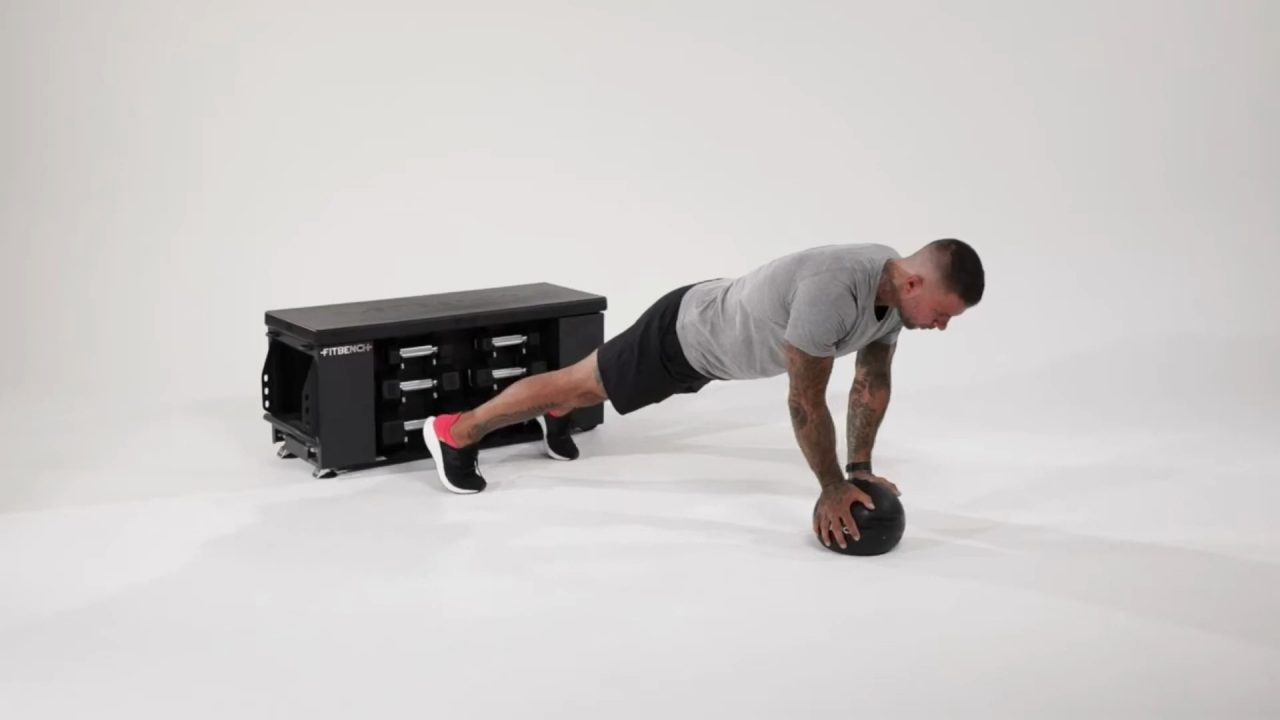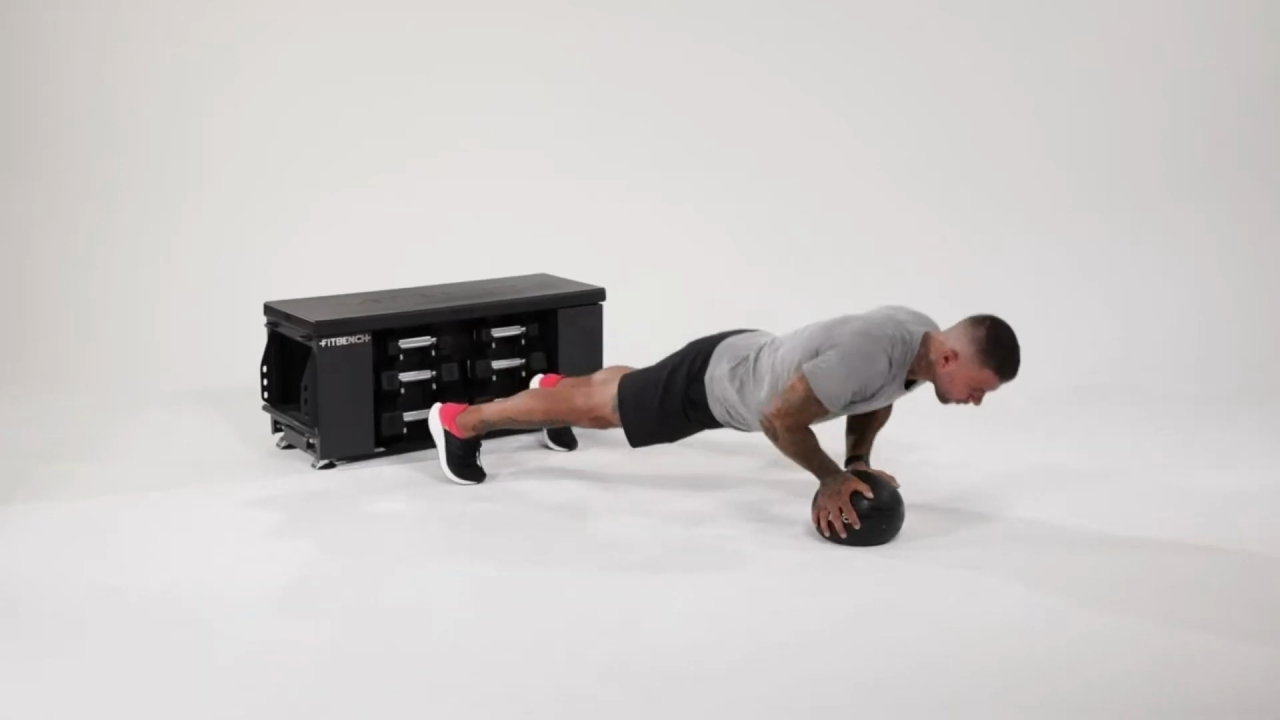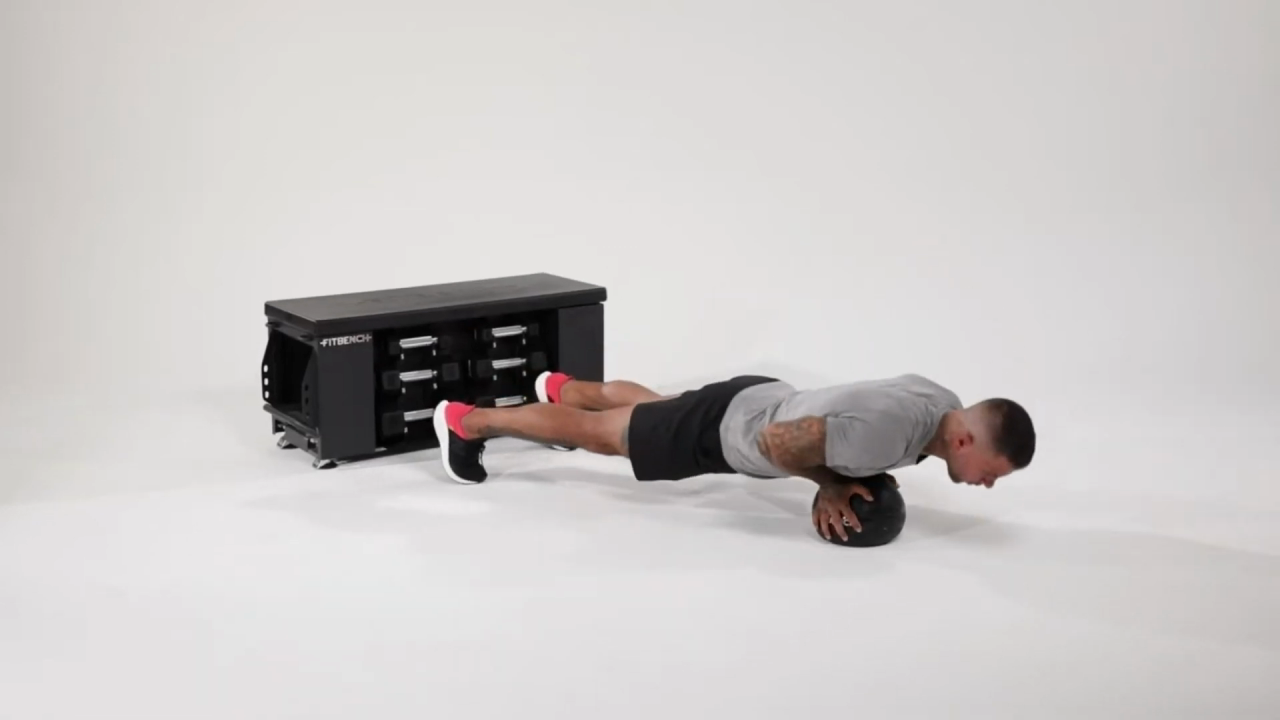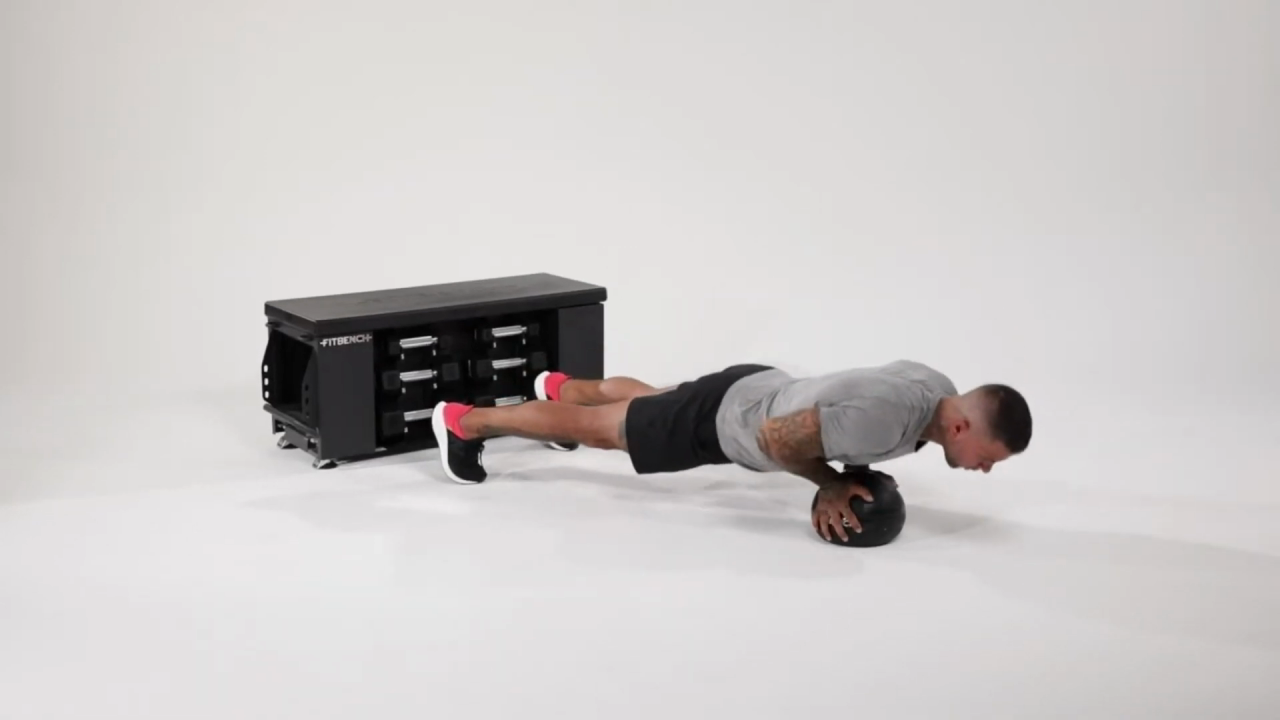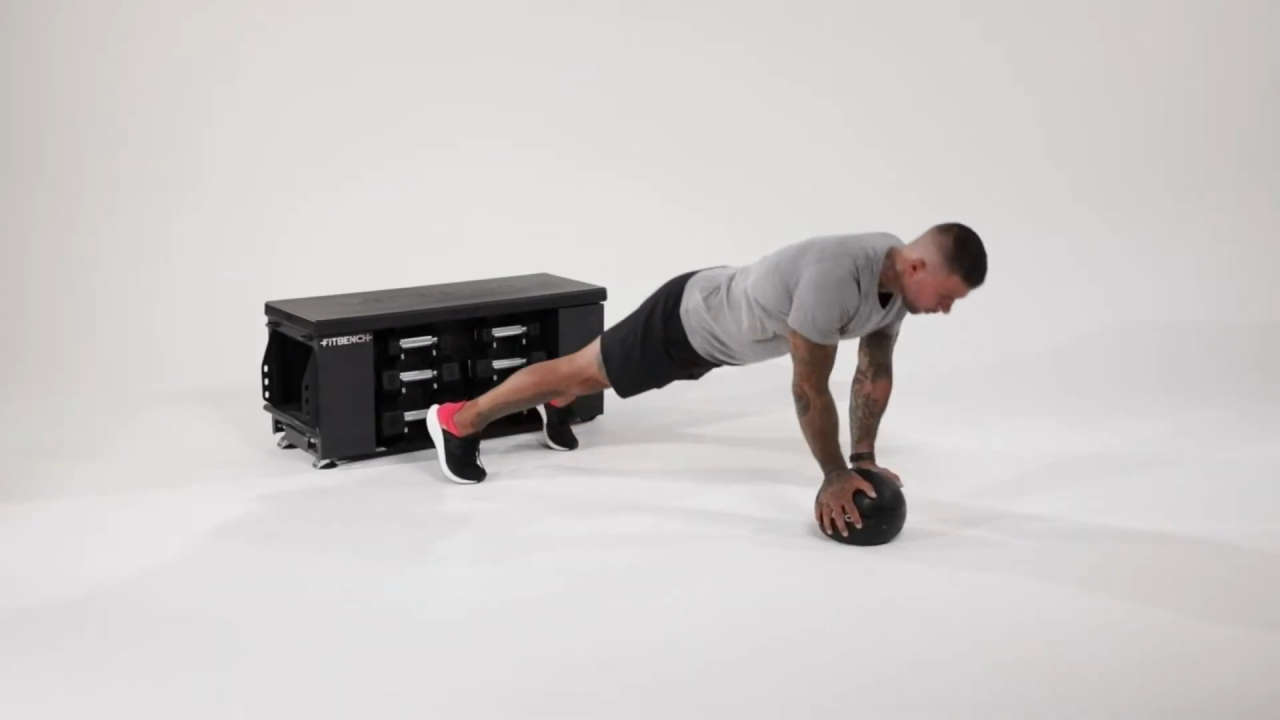
dt=0.5s
person 1, frame 1
left shoulder: (893, 289)
right shoulder: (834, 293)
left elbow: (873, 381)
right elbow: (805, 403)
left wrist: (860, 468)
right wrist: (832, 488)
left hip: (715, 336)
right hip: (686, 333)
left knee: (598, 385)
right knee: (584, 383)
left ankle: (554, 415)
right ankle: (454, 432)
person 1, frame 2
left shoulder: (922, 340)
right shoulder: (868, 357)
left elbow: (876, 399)
right elbow: (779, 420)
left wrist: (858, 463)
right wrist: (832, 480)
left hip: (742, 364)
right hip: (711, 384)
left knee: (627, 387)
right knee: (595, 410)
left ankle: (556, 382)
right ankle: (460, 420)
person 1, frame 3
left shoulder: (942, 404)
right shoulder: (886, 435)
right elbow: (776, 442)
left wrist: (857, 470)
right wrist: (832, 483)
left hip: (759, 399)
right hip: (722, 430)
left knee: (646, 405)
right knee: (599, 433)
left ankle: (560, 388)
right ankle: (464, 421)
person 1, frame 4
left shoulder: (937, 390)
right shoulder: (885, 421)
right elbow: (774, 438)
left wrist: (857, 466)
right wrist: (830, 486)
left hip: (759, 389)
right hip: (722, 420)
left knee: (643, 399)
right knee: (597, 428)
left ankle: (561, 385)
right ankle: (463, 420)
person 1, frame 5
left shoulder: (897, 276)
right shoulder: (835, 279)
left elbow: (875, 372)
right elbow: (808, 389)
left wrist: (864, 460)
right wrist: (834, 479)
left hip: (719, 327)
right hip: (688, 318)
left knee: (604, 372)
right knee: (587, 370)
left ankle: (555, 406)
right ankle: (457, 421)
